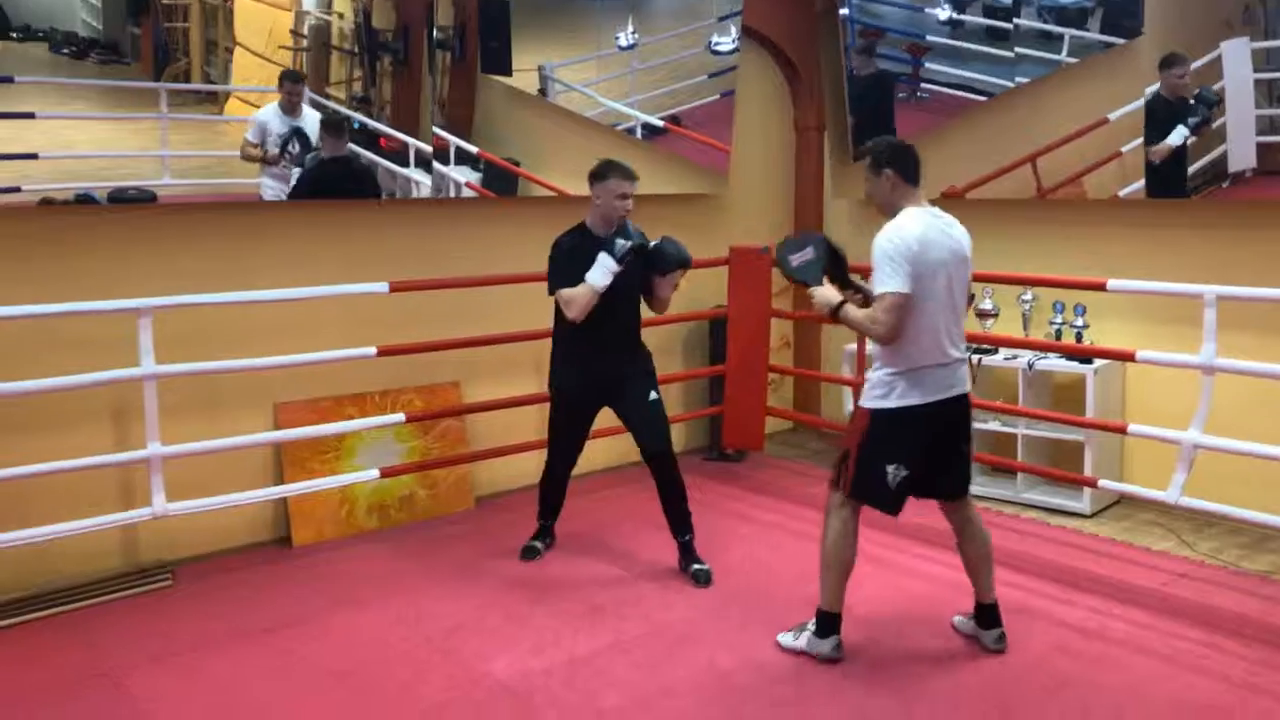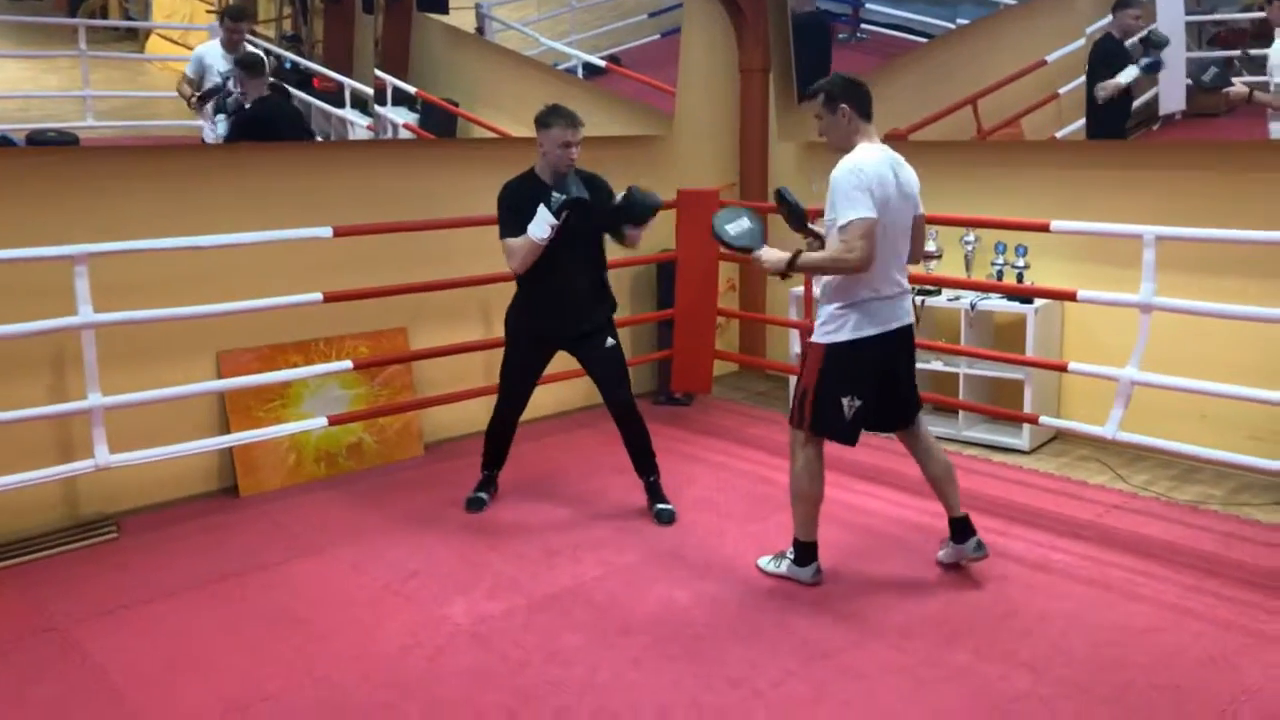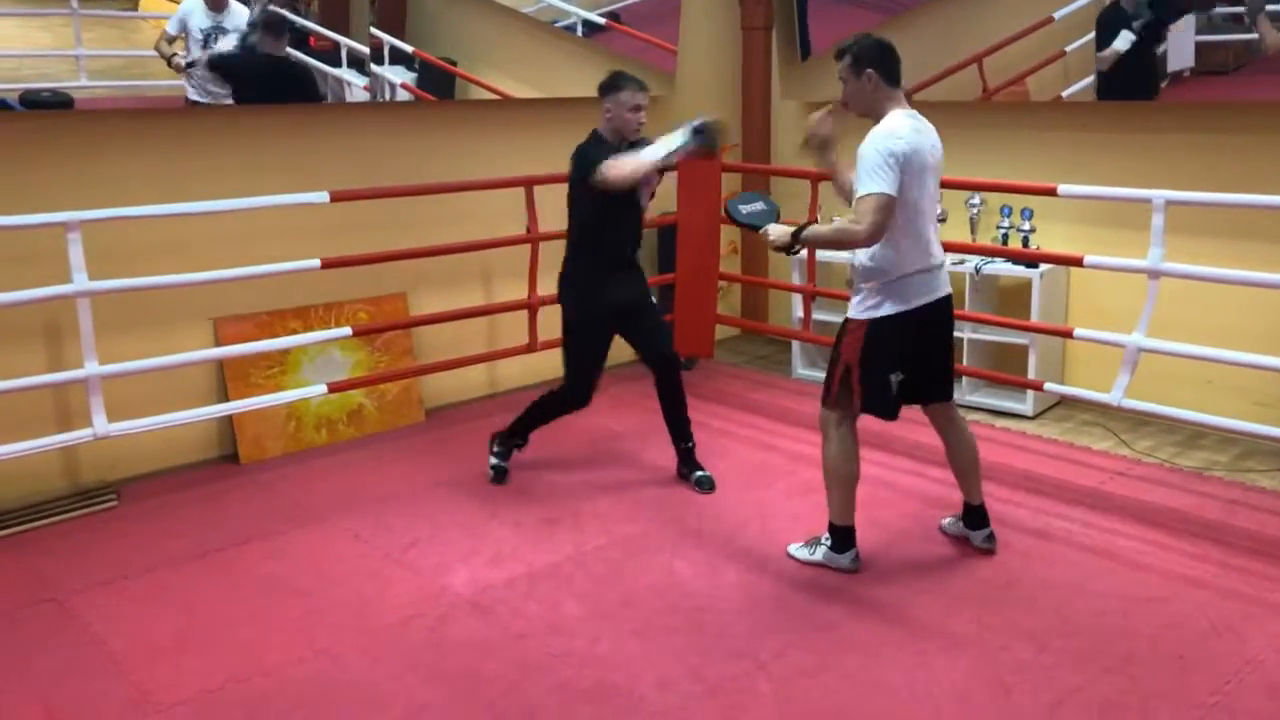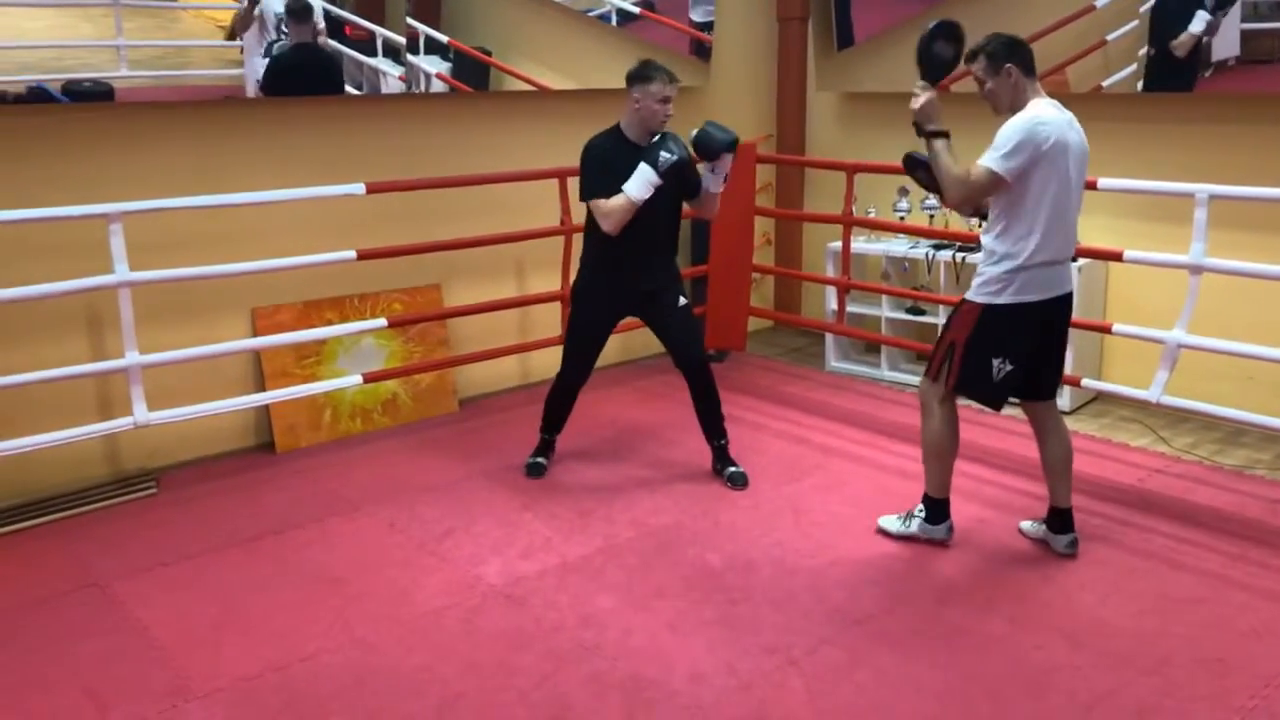
dt=1s
person 1, frame 1
left shoulder: (896, 237)
right shoulder: (955, 232)
left elbow: (884, 329)
left wrist: (836, 305)
left hip: (897, 398)
right hip: (951, 391)
left knee: (842, 502)
right knee: (958, 504)
left ankle: (825, 629)
right ankle: (987, 620)
person 1, frame 2
left shoulder: (851, 170)
right shoulder: (900, 167)
left elbow: (856, 258)
left wrist: (789, 259)
left hip: (847, 331)
right hip: (895, 324)
left knee: (806, 437)
right knee: (912, 428)
left ankle: (802, 557)
right ankle: (963, 534)
person 1, frame 3
left shoulder: (883, 141)
right shoulder: (921, 131)
left elbow: (866, 229)
left wrist: (792, 236)
right wrist: (830, 155)
left hip: (887, 305)
right hip: (930, 295)
left knee: (836, 415)
right knee: (941, 406)
left ankle: (840, 543)
right ankle: (975, 520)
person 1, frame 4
left shoulder: (1028, 127)
right shoulder: (1068, 125)
left elbow: (960, 193)
left wrist: (932, 128)
right wrist: (986, 202)
left hip: (1005, 294)
right hip: (1053, 290)
left knee: (936, 391)
right knee: (1041, 404)
left ankle: (934, 514)
right ankle: (1060, 524)
person 2, frame 1
left shoulder: (638, 242)
right shoulder: (568, 245)
left elbow: (658, 306)
right elbow: (574, 310)
left wrist: (666, 277)
right wrist: (610, 261)
left hip: (631, 369)
right hip: (576, 374)
left knee: (661, 456)
right knee: (560, 458)
left ankle: (687, 548)
right ankle: (546, 528)
person 2, frame 2
left shoulder: (593, 186)
right shoulder: (516, 193)
left elbow: (630, 239)
right elbow: (517, 261)
right wrist: (550, 212)
left hip: (591, 317)
right hip: (533, 320)
left knee: (622, 403)
right knee: (508, 405)
left ankle: (653, 487)
right ankle: (488, 478)
person 2, frame 3
left shoulder: (632, 151)
right shoulder: (592, 153)
right elbow: (617, 176)
left wrist: (650, 180)
right wrist: (675, 144)
left hip: (626, 284)
right hip: (589, 292)
left knee: (664, 365)
right knee: (577, 392)
left ankle: (687, 458)
right ankle: (507, 441)
person 2, frame 4
left shoulder: (669, 150)
right shoulder: (601, 150)
left elbow: (706, 210)
right elbow: (609, 221)
left wrist: (717, 168)
right wrist: (650, 171)
left hip: (660, 280)
right hip: (603, 283)
left knee: (696, 363)
right knee: (574, 371)
left ankle: (720, 452)
right ankle: (545, 442)
